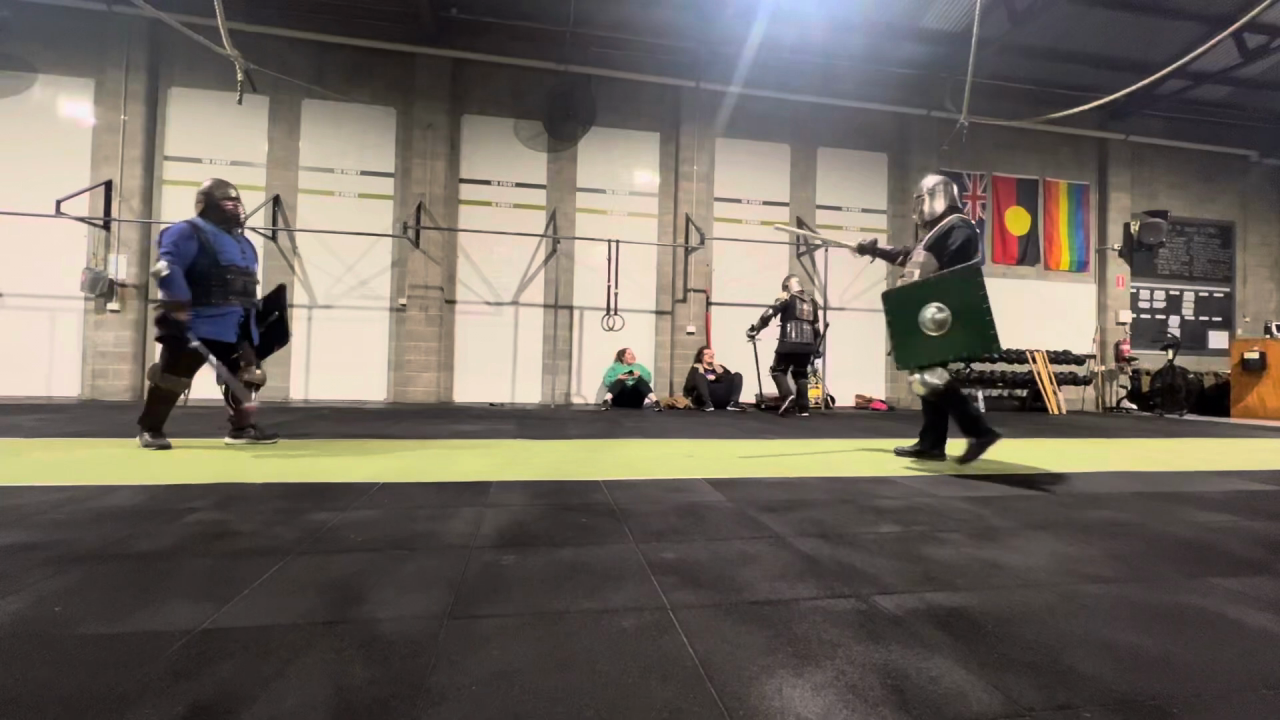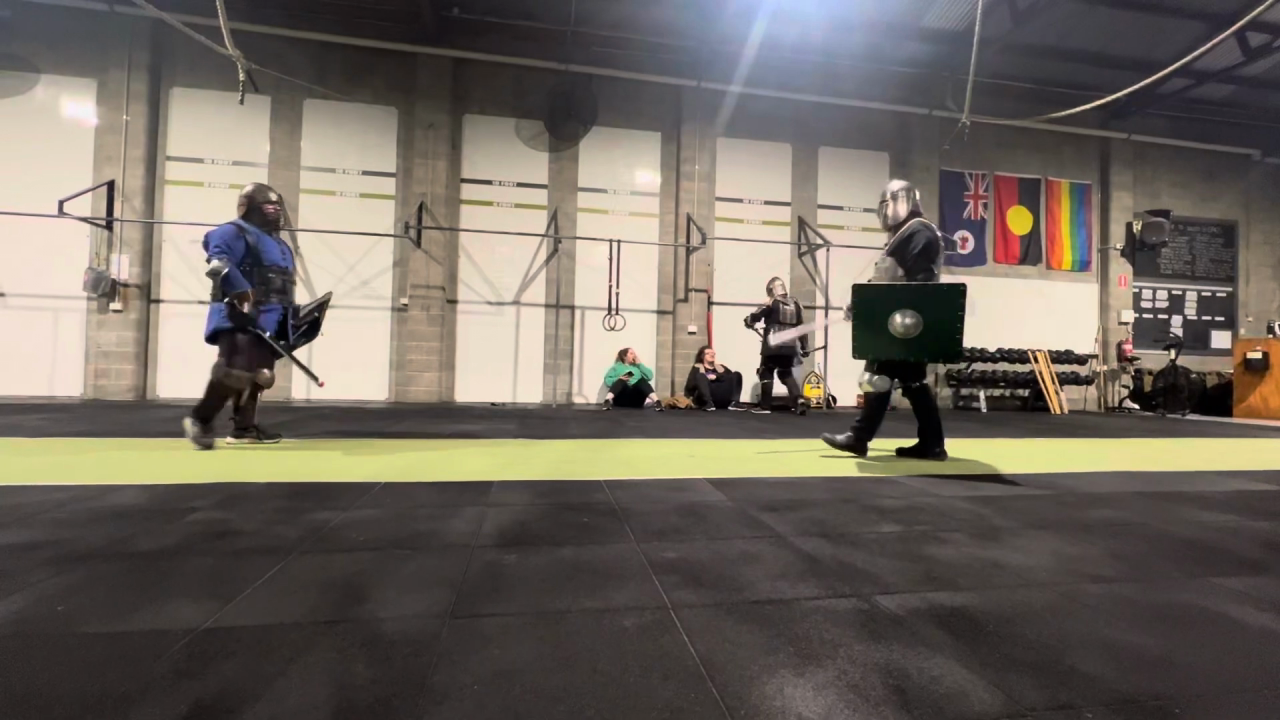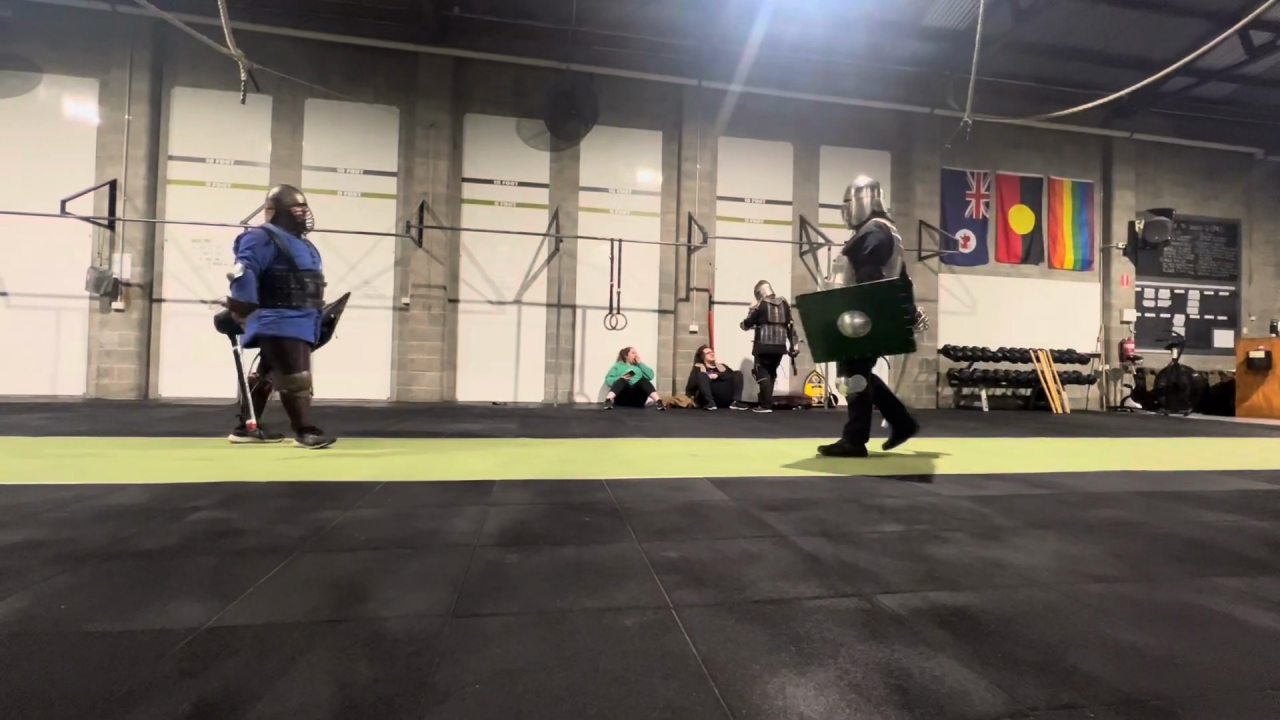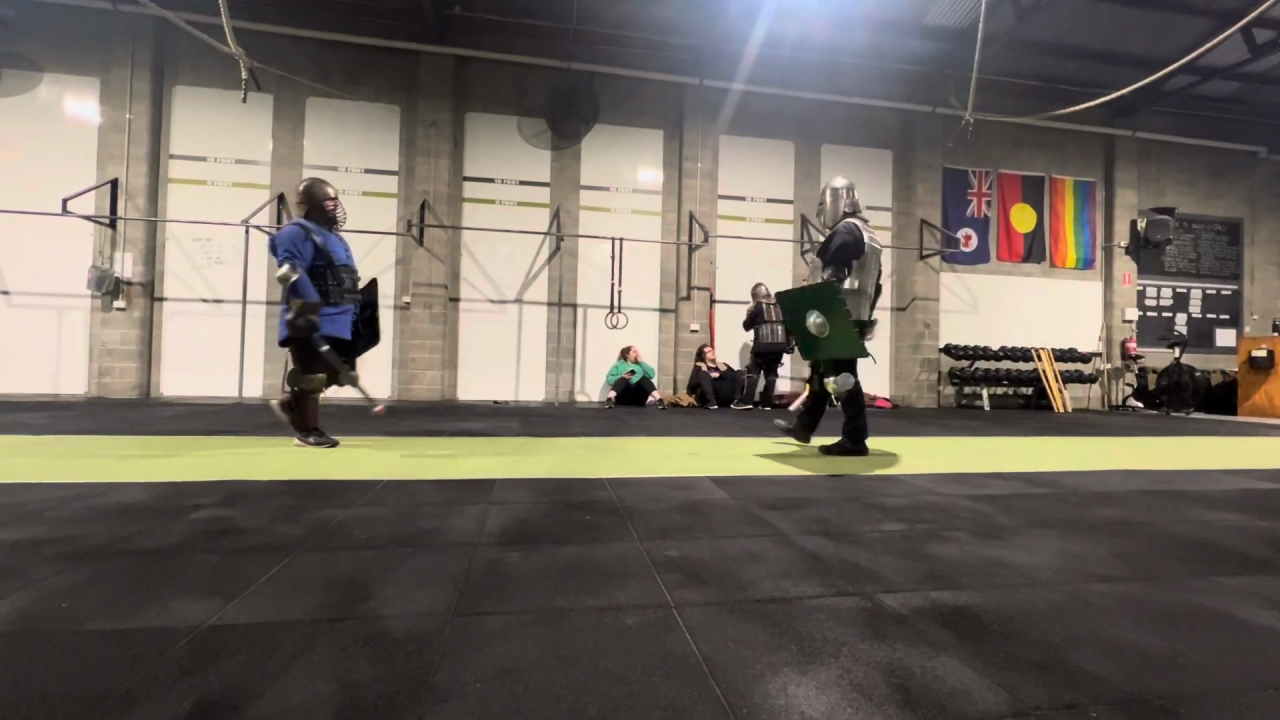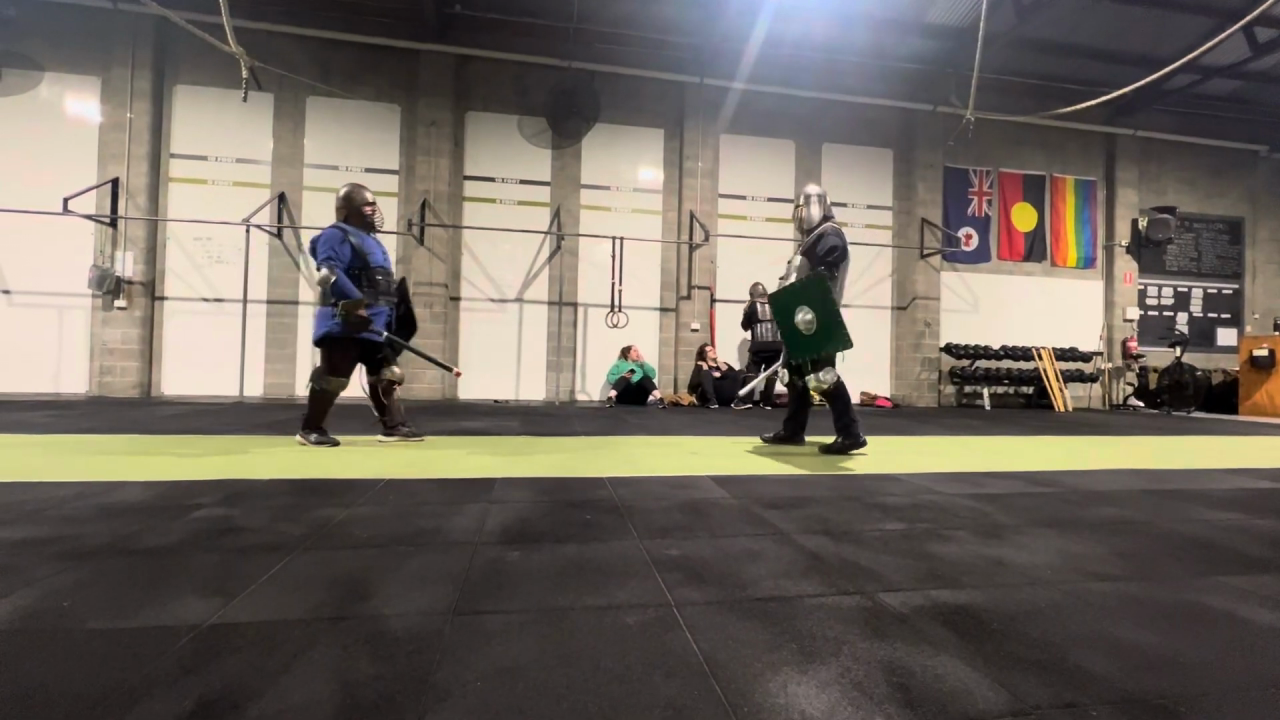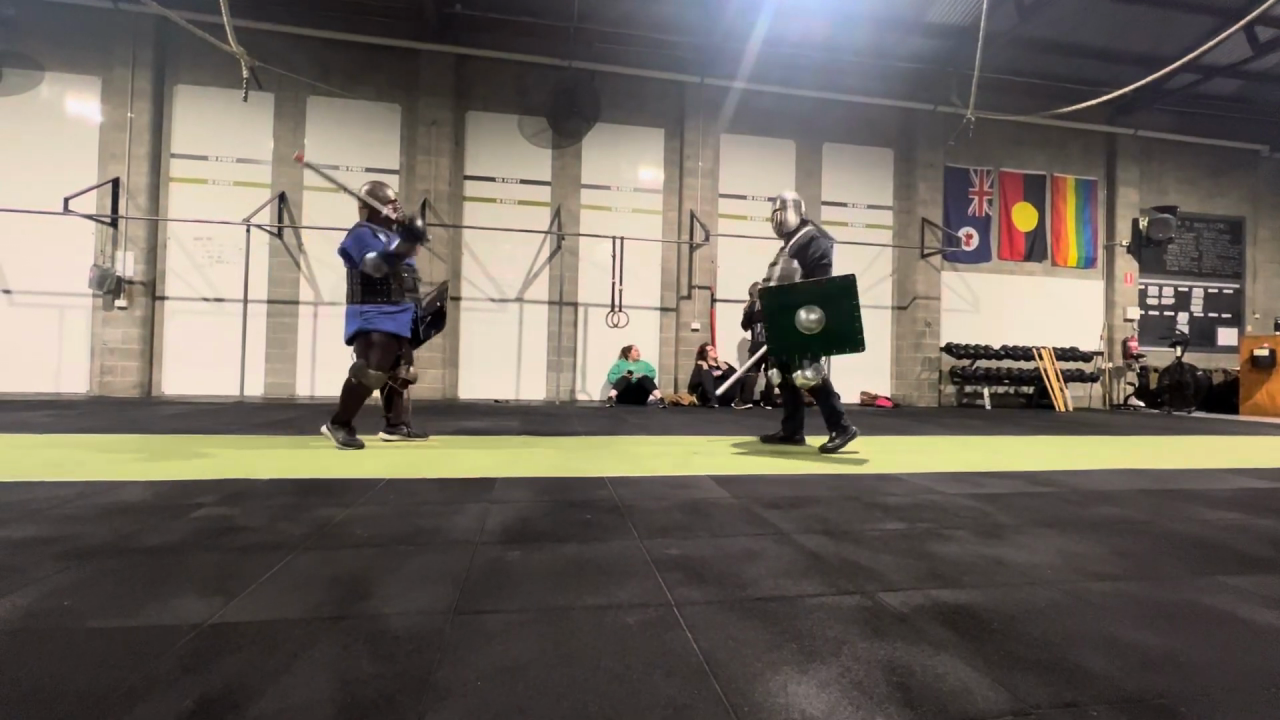
dt=0.4s
person 1, frame 1
left shoulder: (959, 227)
right shoulder: (939, 230)
right elbow: (908, 256)
right wrist: (875, 249)
left knee: (930, 375)
right knee: (931, 377)
left ankle: (980, 431)
right ankle: (931, 443)
person 1, frame 2
left shoulder: (919, 232)
right shoulder: (907, 234)
left elbow: (923, 279)
right elbow: (890, 278)
left knee: (880, 376)
right knee: (914, 381)
left ankle: (859, 437)
right ankle: (931, 443)
person 1, frame 3
left shoulder: (874, 231)
right shoulder: (885, 232)
left elbow: (869, 278)
right elbow: (899, 278)
left knee: (854, 376)
right knee: (862, 376)
left ankle: (854, 440)
right ankle: (903, 424)
person 1, frame 4
left shoulder: (845, 231)
right shoulder: (865, 234)
left elbow: (833, 277)
right elbow: (873, 282)
right wrist: (867, 315)
right hip: (850, 317)
left knee: (842, 376)
right knee: (821, 373)
left ankle: (855, 439)
right ankle: (804, 426)
person 1, frame 5
left shoulder: (829, 235)
right shoulder: (814, 239)
left elbow: (823, 277)
left knee: (822, 374)
right knee: (796, 375)
left ankle: (850, 434)
right ankle: (793, 430)
person 1, frame 6
left shoulder: (812, 238)
right shoulder: (786, 247)
left elbow: (820, 278)
right knee: (785, 377)
left ankle: (841, 428)
right ankle: (792, 430)
person 2, frame 1
left shoulder: (240, 240)
right shoulder: (190, 233)
left elbow: (247, 282)
right elbow: (168, 268)
left wrist: (252, 314)
right wrist: (176, 305)
left hip: (234, 322)
right hip: (198, 319)
left knee: (246, 373)
right knee: (174, 373)
left ankle: (242, 428)
right ankle: (149, 429)
person 2, frame 2
left shoulder: (278, 243)
right shoulder: (233, 233)
left elbow: (283, 283)
right elbow: (220, 266)
right wrist: (241, 298)
left hip: (270, 321)
right hip: (240, 317)
left knee: (259, 373)
right knee: (236, 368)
left ankle: (245, 428)
right ankle: (200, 419)
person 2, frame 3
left shoulder: (302, 243)
right shoulder: (264, 238)
left elbow: (310, 284)
right elbow: (244, 273)
left wrist: (321, 317)
right wrist: (239, 308)
left hip: (299, 322)
right hip: (279, 321)
left knee: (269, 374)
right knee: (295, 374)
right ankle: (305, 430)
person 2, frame 4
left shoulder: (330, 236)
right shoulder: (297, 234)
left elbow: (342, 277)
right elbow: (290, 273)
left wrist: (353, 310)
right wrist: (306, 306)
left hip: (337, 319)
right hip: (311, 319)
left knee: (341, 368)
right knee: (310, 373)
left ankle: (290, 404)
right ankle: (306, 429)
person 2, frame 5
left shoulder: (370, 240)
right shoulder: (337, 236)
right elbow: (329, 272)
left wrist: (388, 313)
right wrist: (354, 304)
left hip: (375, 322)
right hip: (346, 321)
left knee: (385, 373)
right knee: (333, 374)
left ankle: (393, 427)
right ankle: (311, 429)
person 2, frame 6
left shoulder: (388, 235)
right shoulder: (363, 234)
right elbow: (375, 265)
right wrist: (403, 245)
left hip: (397, 317)
right hip: (373, 317)
left knee: (400, 372)
right knee: (370, 371)
left ankle: (396, 425)
right ankle: (339, 424)
